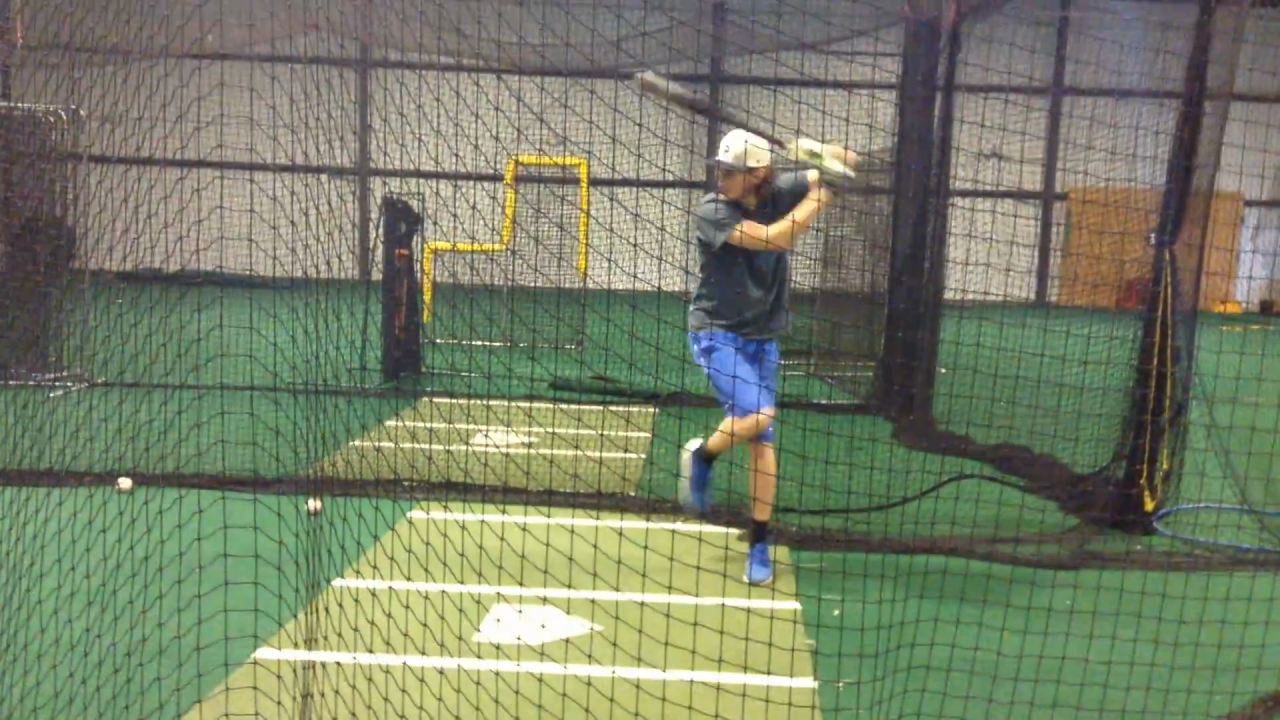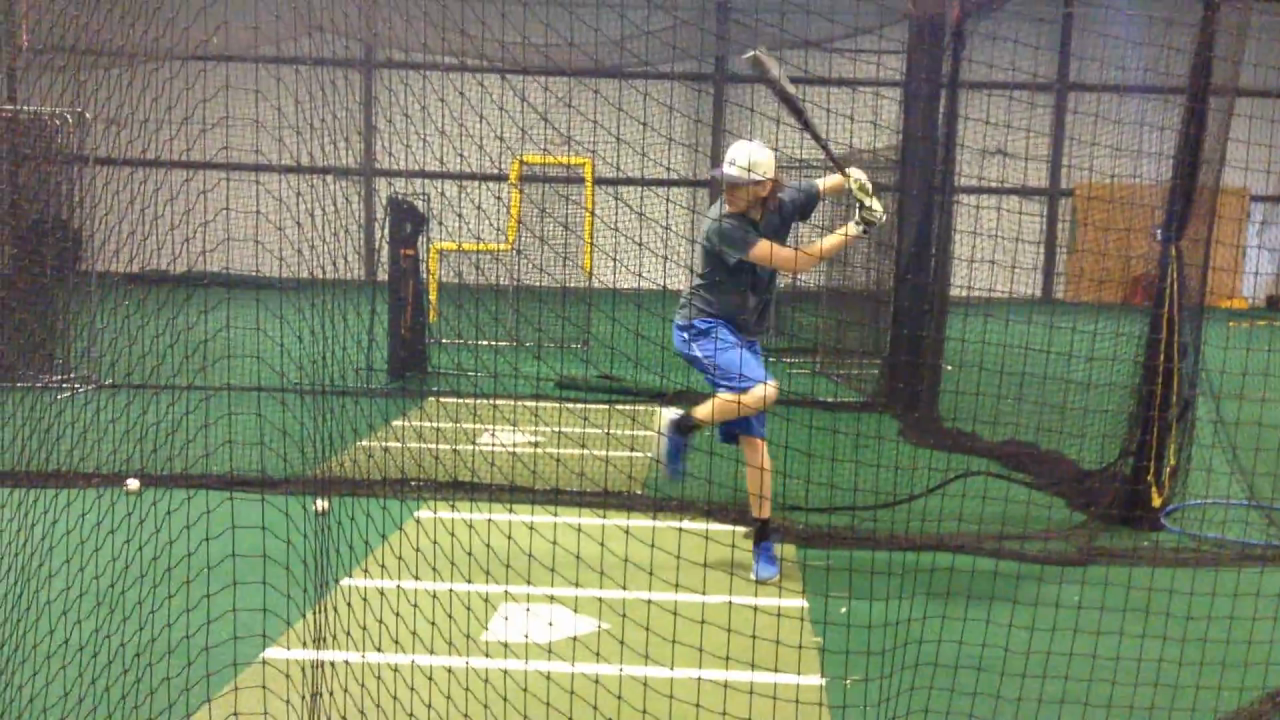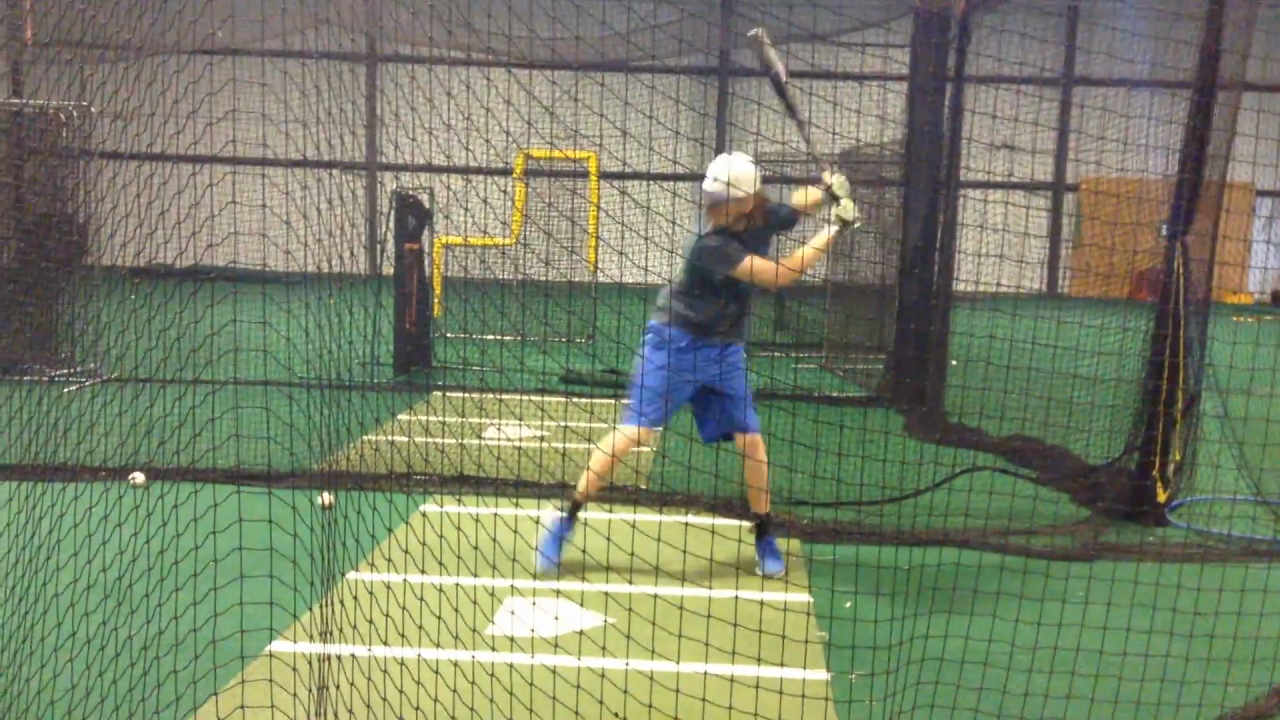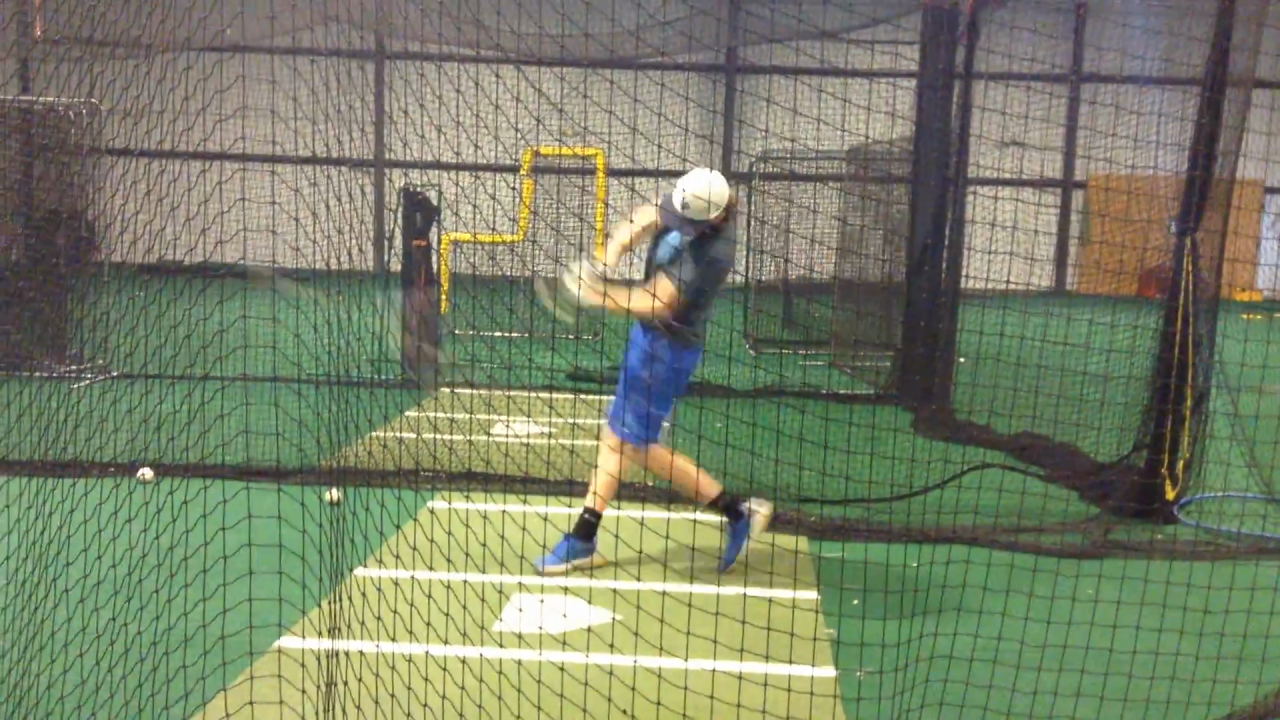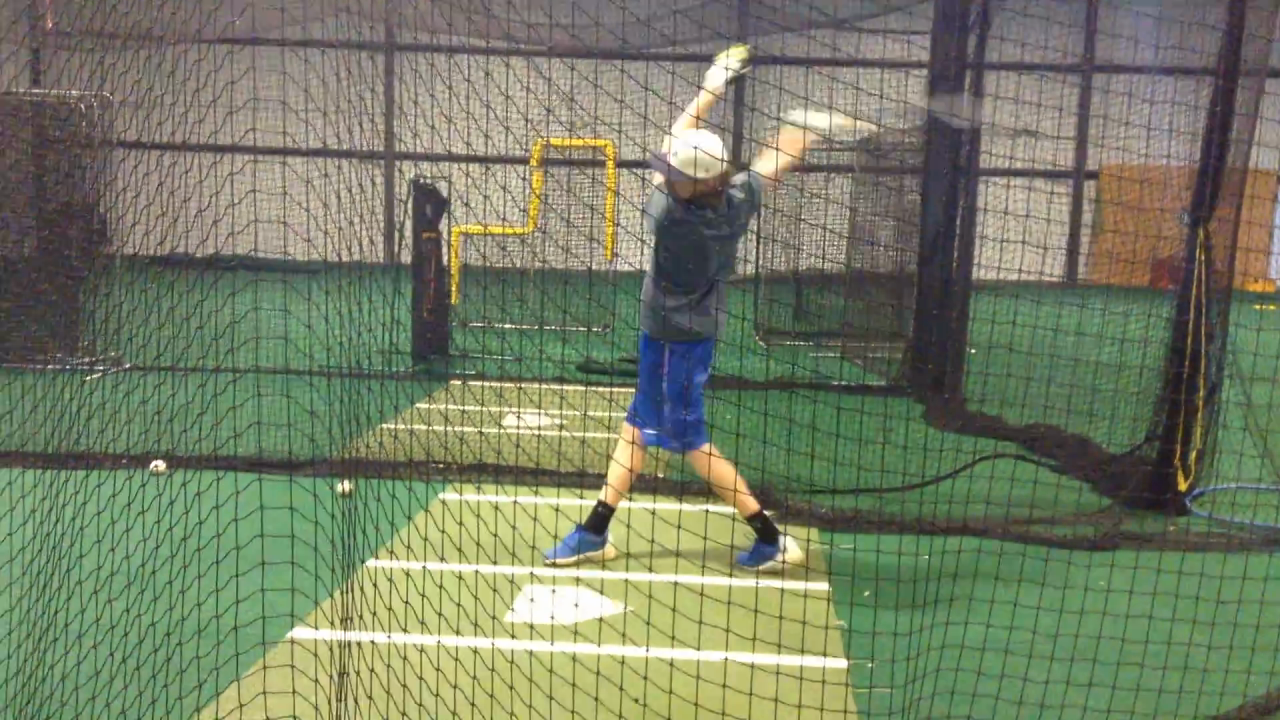
dt=0.3s
person 1, frame 1
left shoulder: (779, 193)
right shoulder: (711, 211)
left elbow: (846, 160)
right elbow: (775, 239)
left wrist: (825, 155)
right wrist: (821, 192)
left hip: (761, 338)
right hip: (716, 334)
left knee: (763, 443)
right knee: (757, 414)
left ankle: (759, 544)
right ankle: (702, 455)
person 1, frame 2
left shoulder: (782, 202)
right shoulder: (721, 225)
left elbow: (844, 178)
right elbow: (795, 262)
left wrist: (855, 181)
right wrist: (855, 227)
left hip: (742, 335)
right hip: (702, 327)
left knee: (754, 438)
right knee: (764, 391)
left ankle: (762, 541)
right ankle: (682, 423)
person 1, frame 3
left shoulder: (766, 214)
right shoulder: (709, 241)
left elbow: (802, 203)
right elbow: (782, 275)
left wrist: (829, 193)
right wrist: (833, 228)
left hip: (723, 347)
right hip: (674, 339)
left knee: (751, 439)
right knee: (635, 432)
left ankle: (764, 538)
right ankle: (567, 517)
person 1, frame 4
left shoulder: (712, 255)
right shoulder: (679, 208)
left elbow: (650, 306)
right elbow: (640, 219)
left wrist: (598, 295)
right wrist: (608, 257)
left hip: (669, 347)
right hip: (651, 337)
left knee: (636, 445)
right knee: (615, 434)
left ankle: (738, 512)
right ankle: (583, 539)
person 1, frame 5
left shoulder: (669, 215)
right shoulder: (742, 196)
left elbow: (679, 134)
right elbow: (778, 159)
left wrist: (713, 84)
right wrist: (808, 123)
left hip: (675, 340)
right hip: (697, 332)
left knee: (690, 445)
right knee: (640, 430)
left ankle: (770, 538)
right ankle: (594, 533)
